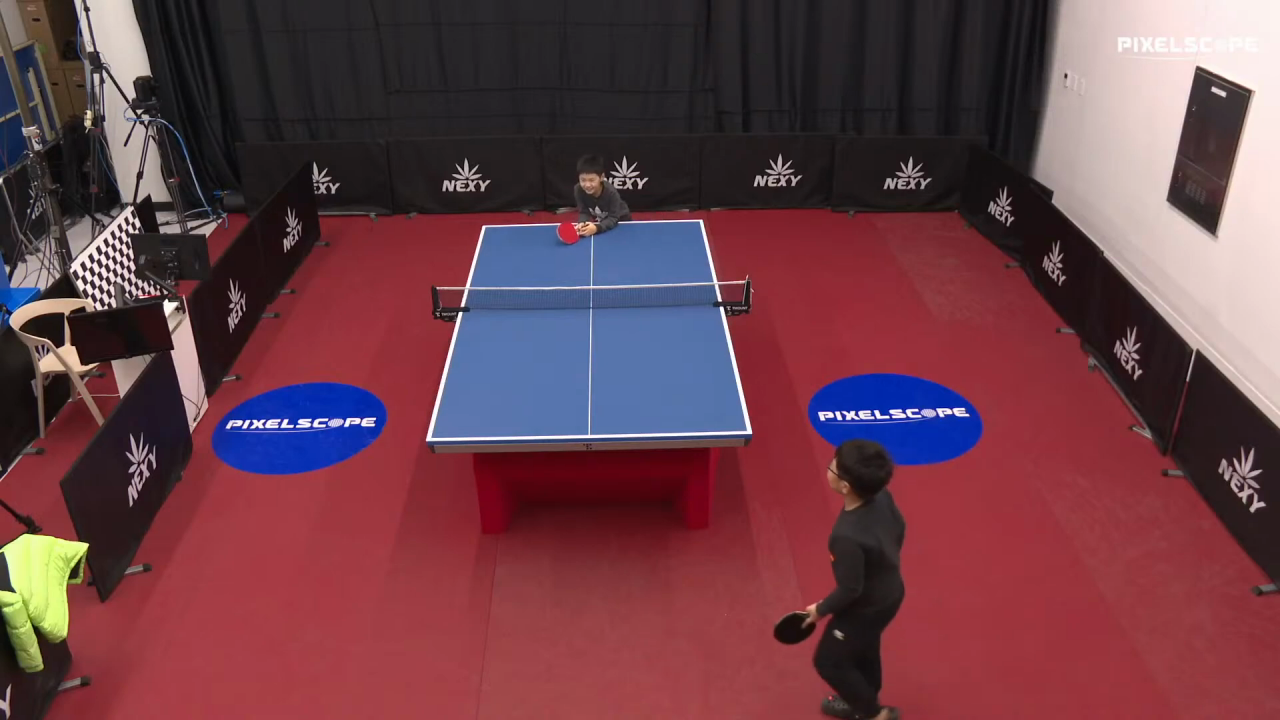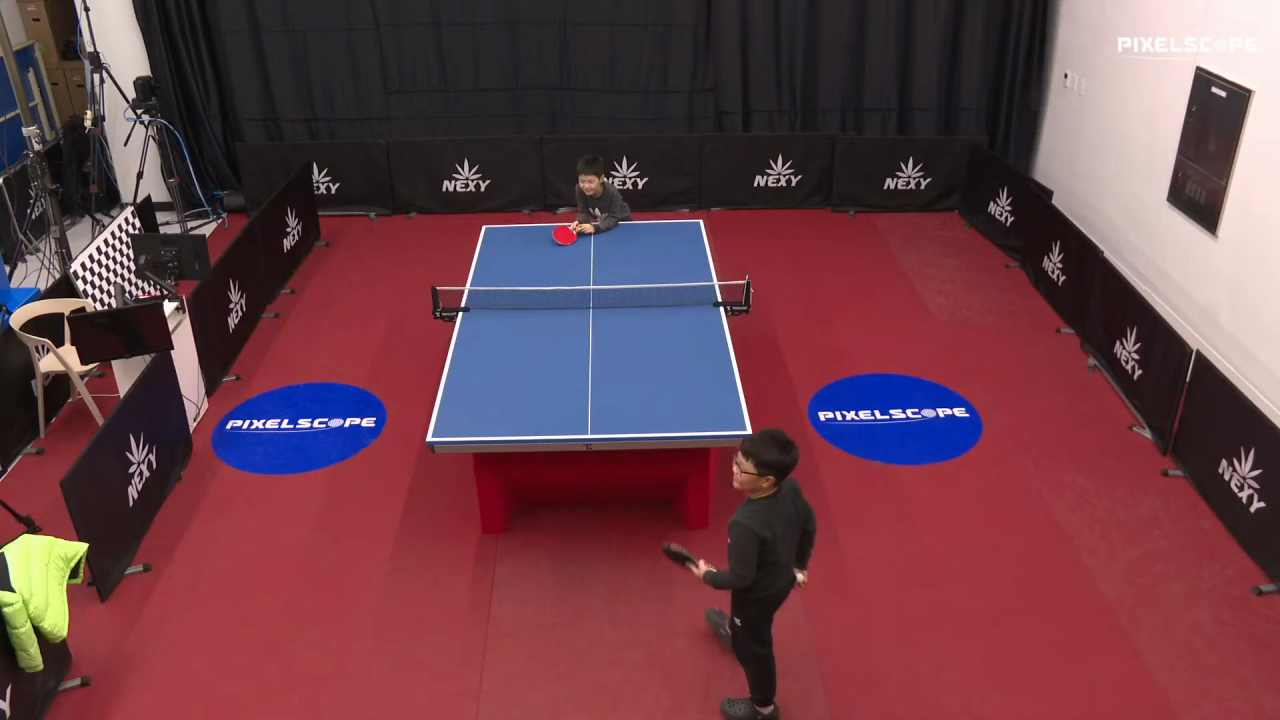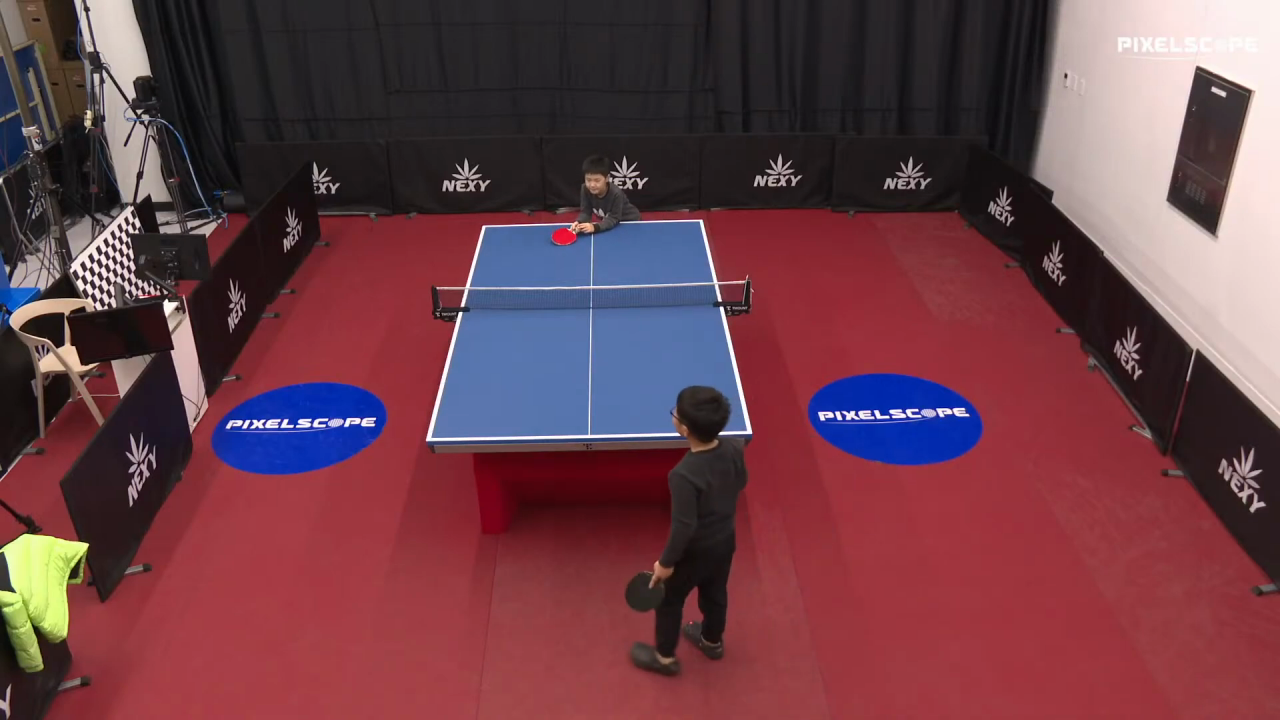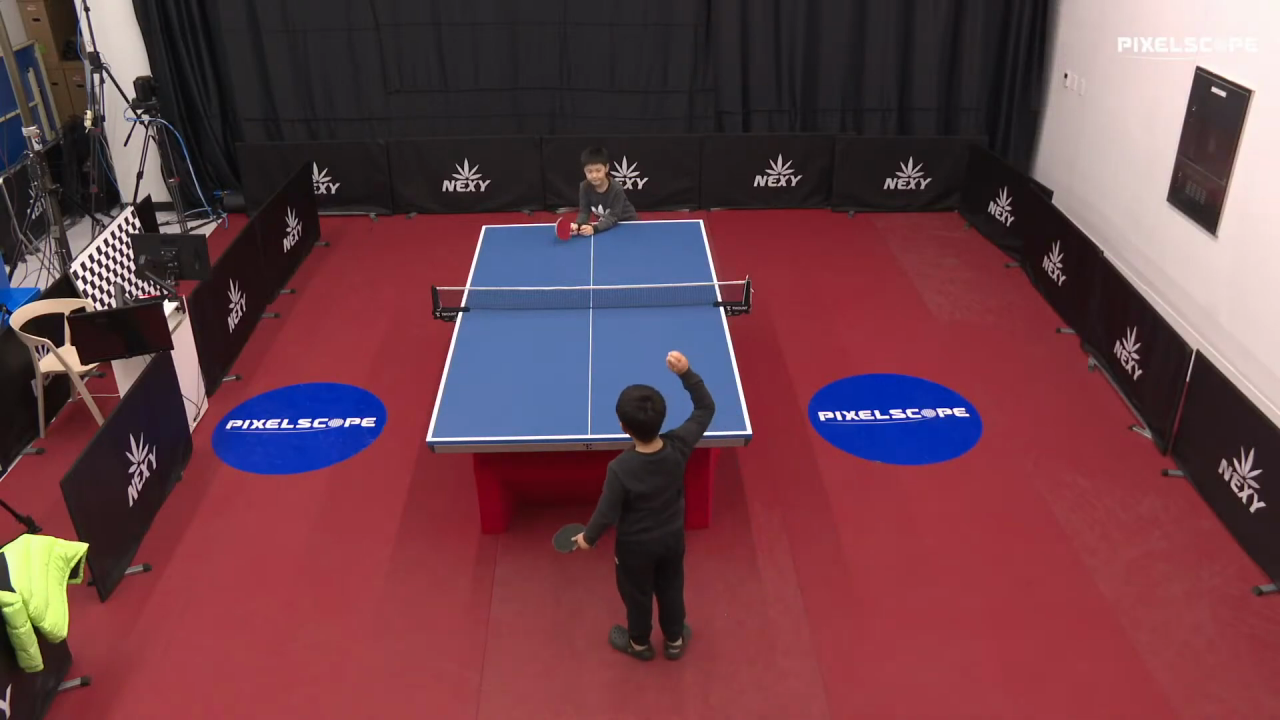
dt=0.7s
person 1, frame 1
left shoulder: (848, 536)
right shoulder: (882, 497)
left elbow: (851, 589)
right elbow: (899, 529)
left wrist: (821, 610)
left hip: (866, 609)
right hip: (889, 593)
left knee: (828, 660)
right knee: (865, 654)
person 1, frame 2
left shoulder: (747, 524)
right shoulder: (790, 488)
left elbow: (740, 577)
right elbow: (809, 524)
left wrist: (708, 576)
right wrist: (800, 564)
left hip: (757, 593)
right hip: (781, 580)
left knee: (752, 646)
right ankle: (731, 630)
person 1, frame 3
left shoulder: (684, 475)
right shoulder: (733, 449)
left elbow: (684, 526)
right elbow: (740, 482)
left wrist: (666, 562)
left hip: (696, 550)
right hip: (725, 540)
left knee: (668, 597)
right knee: (715, 592)
left ankle: (664, 656)
right ankle: (712, 640)
person 1, frame 4
left shoulder: (620, 468)
right shoulder: (679, 446)
left elbow: (607, 513)
right elbow: (706, 407)
left wrist: (588, 537)
right wrist: (686, 372)
left hip: (636, 545)
right hip: (673, 536)
left knee: (637, 594)
right knee: (671, 588)
left ankle: (639, 643)
right ankle: (675, 640)
